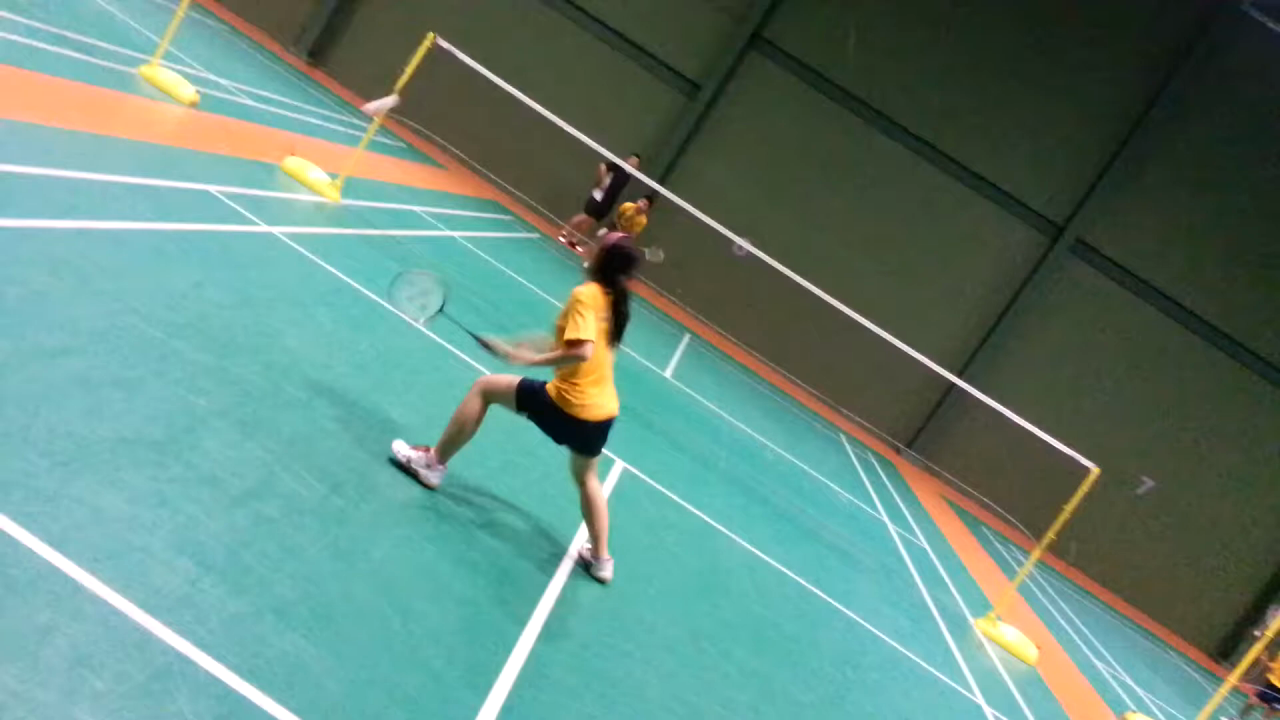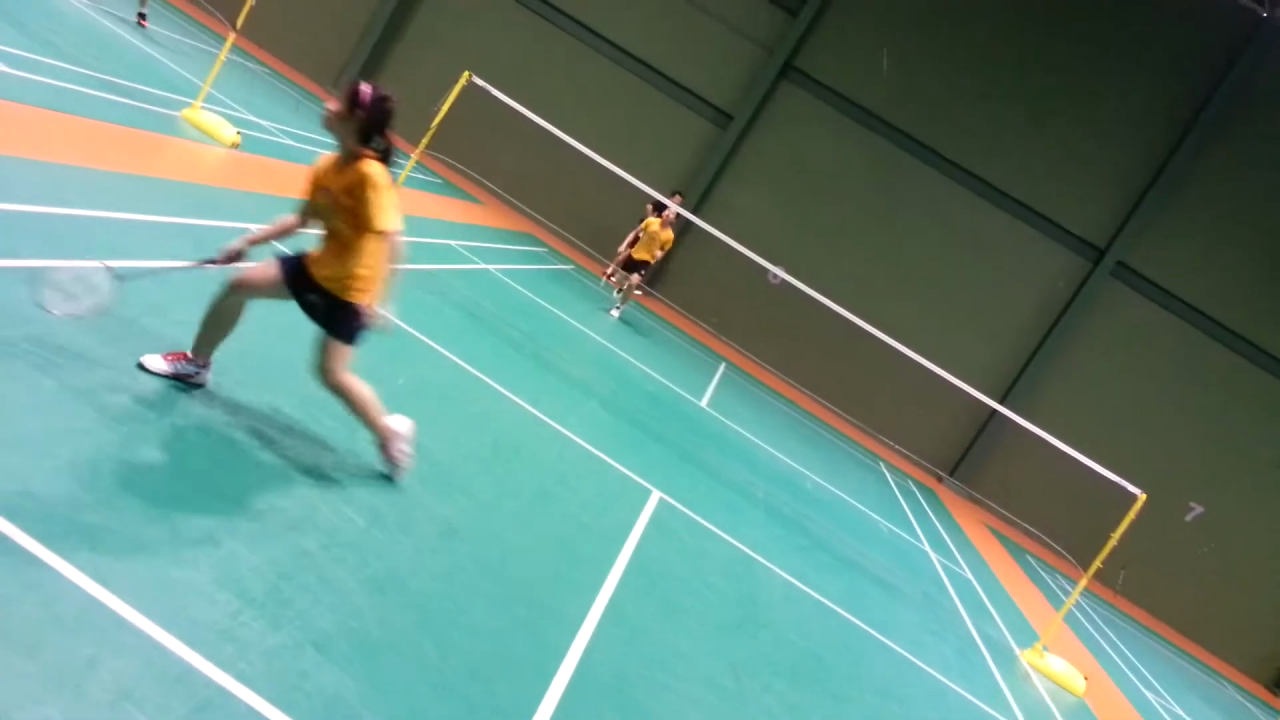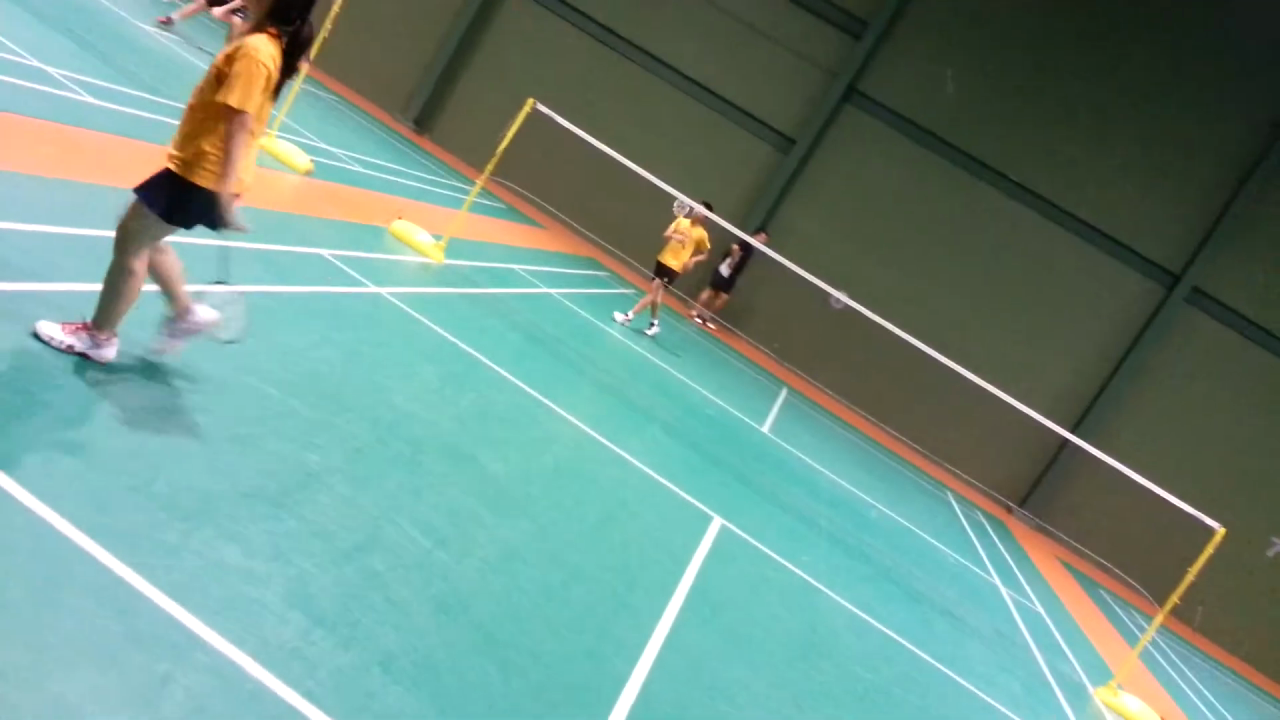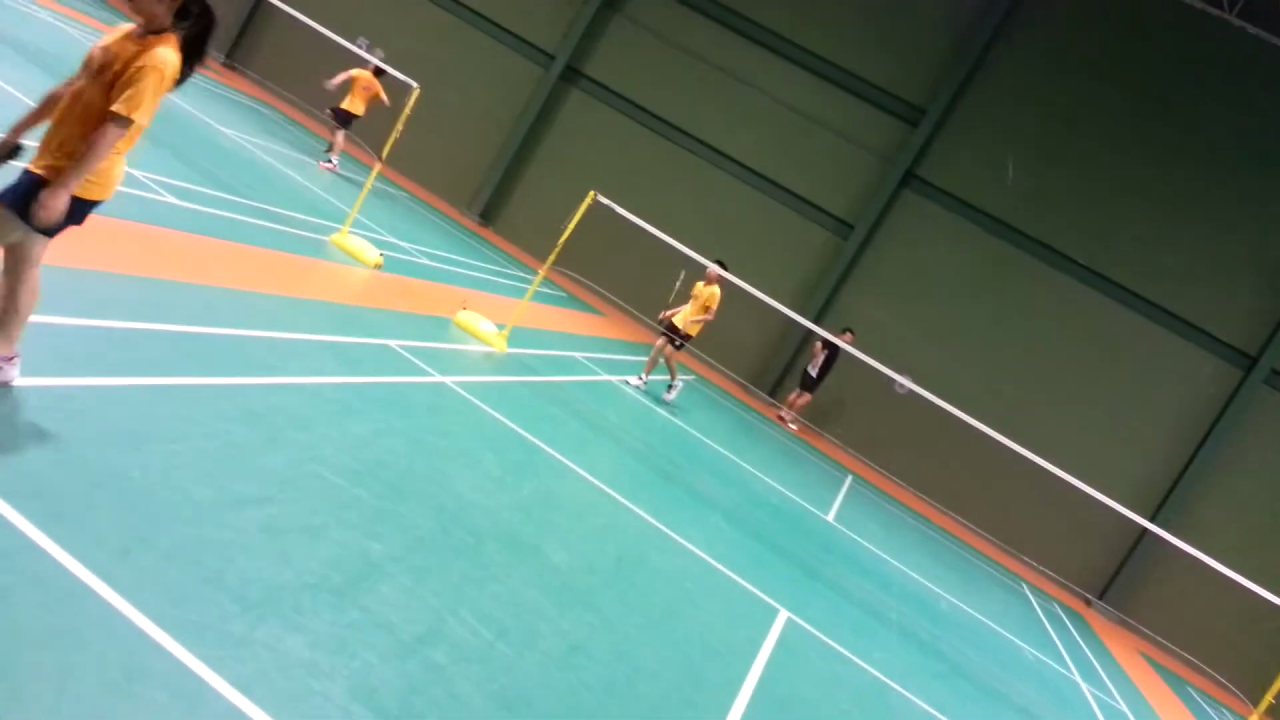
dt=0.7s
person 1, frame 1
left shoulder: (585, 295)
right shoulder: (608, 300)
left elbow: (582, 353)
left wrist: (531, 357)
right wrist: (515, 347)
left hip: (569, 404)
right hip: (602, 411)
left knee: (485, 388)
right knee: (587, 479)
left ankle: (433, 460)
right ankle: (601, 558)
person 1, frame 2
left shoulder: (371, 177)
right shoulder: (328, 167)
left elbow: (390, 242)
right elbow: (302, 218)
left wrist: (374, 299)
right wrist: (246, 242)
left hip: (353, 287)
right hip: (320, 268)
left knee: (332, 372)
right knee: (238, 285)
left ankle: (389, 431)
right ankle: (195, 362)
person 1, frame 3
left shoulder: (254, 48)
right shoulder: (267, 44)
left elbow: (235, 124)
left wrist: (224, 194)
left hip: (202, 175)
right hip: (198, 166)
left knee: (131, 242)
right knee: (144, 241)
left ankle: (100, 336)
right ankle: (186, 312)
person 1, frame 4
left shoulder: (158, 59)
right shoulder: (125, 35)
left elbow: (114, 130)
right elbow: (71, 89)
left wrist: (62, 189)
left hip: (75, 180)
right hip: (57, 165)
